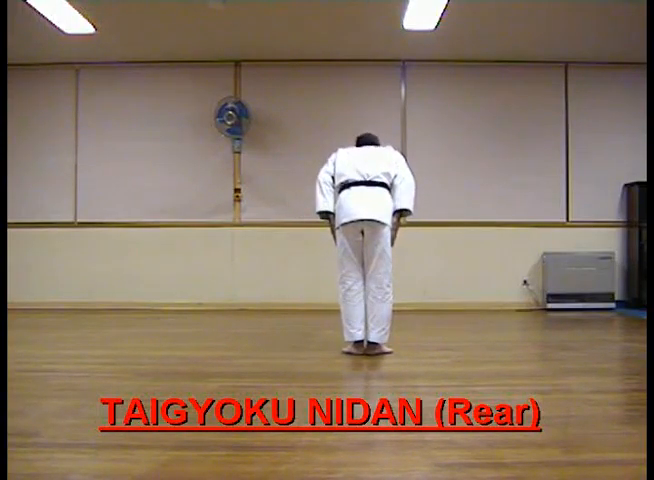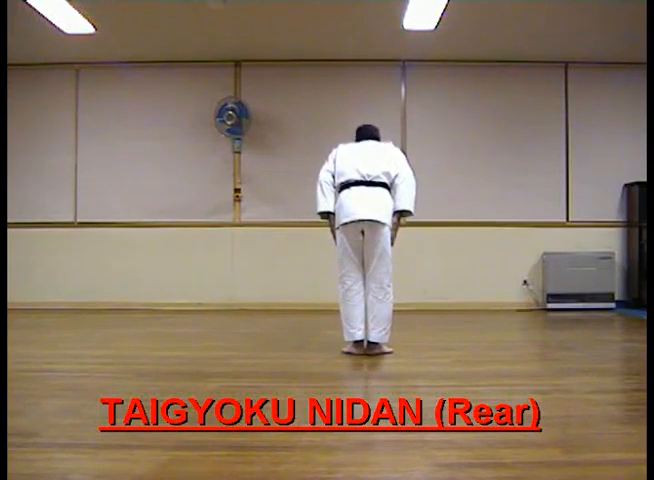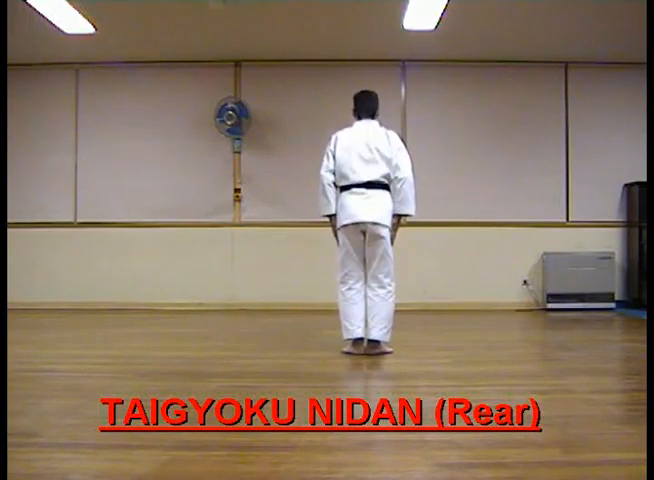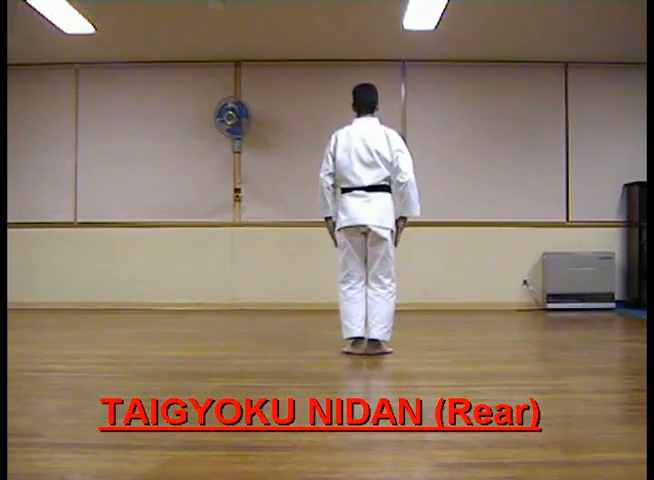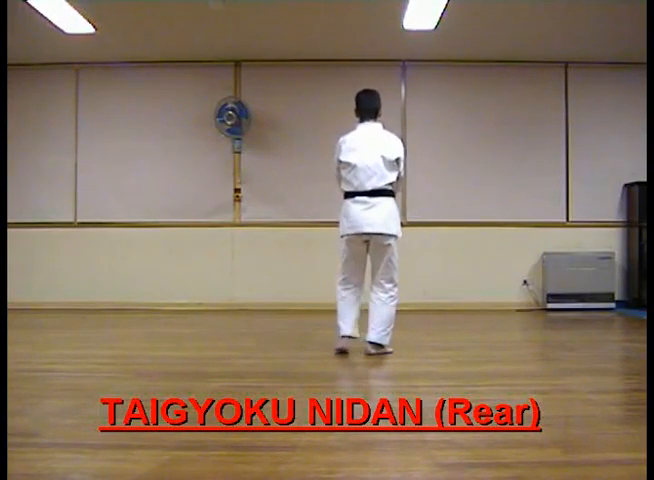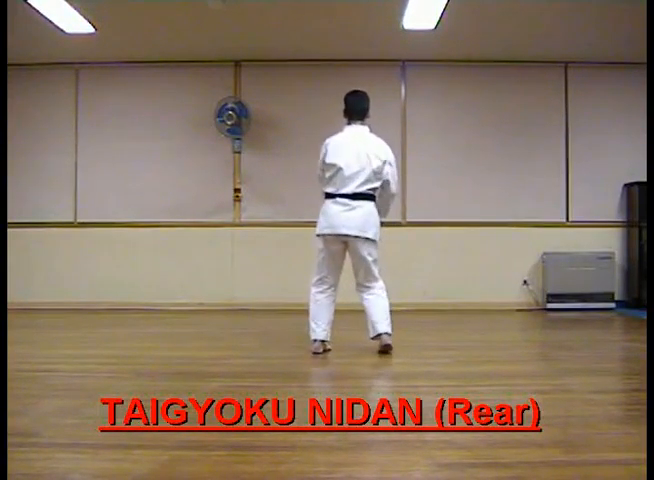
dt=0.5s
person 1, frame 1
left shoulder: (341, 155)
right shoulder: (389, 153)
left elbow: (324, 180)
right elbow: (405, 180)
left wrist: (330, 217)
right wrist: (398, 215)
left hip: (347, 206)
right hip: (379, 204)
left knee: (350, 278)
right knee: (379, 279)
left ankle: (356, 341)
right ankle: (375, 341)
person 1, frame 2
left shoulder: (341, 151)
right shoulder: (390, 150)
left elbow: (325, 179)
right elbow: (405, 179)
left wrist: (330, 217)
right wrist: (398, 216)
left hip: (347, 208)
right hip: (379, 207)
left knee: (350, 279)
right knee: (380, 279)
left ankle: (356, 341)
right ankle: (376, 341)
person 1, frame 3
left shoulder: (339, 138)
right shoulder: (390, 138)
left elbow: (327, 177)
right elbow: (403, 177)
left wrist: (331, 215)
right wrist: (398, 214)
left hip: (348, 208)
right hip: (380, 207)
left knee: (351, 278)
right knee: (381, 279)
left ankle: (355, 340)
right ankle: (376, 341)
person 1, frame 4
left shoulder: (339, 137)
right shoulder: (390, 136)
left elbow: (326, 179)
right elbow: (404, 179)
left wrist: (329, 216)
right wrist: (402, 216)
left hip: (349, 210)
right hip: (381, 209)
left knee: (351, 278)
right knee: (381, 279)
left ankle: (355, 339)
right ankle: (376, 340)
person 1, frame 5
left shoulder: (345, 142)
right shoulder: (393, 141)
left hip: (353, 213)
right hip: (384, 213)
left knee: (349, 281)
right knee: (385, 283)
left ankle: (345, 336)
right ankle: (376, 341)
person 1, frame 6
left shoulder: (330, 144)
right shoulder: (380, 146)
right elbow: (390, 188)
right wrist: (378, 212)
left hip: (332, 214)
right hip: (364, 216)
left knee: (324, 282)
right knee: (371, 282)
left ankle: (319, 339)
right ankle: (383, 333)
